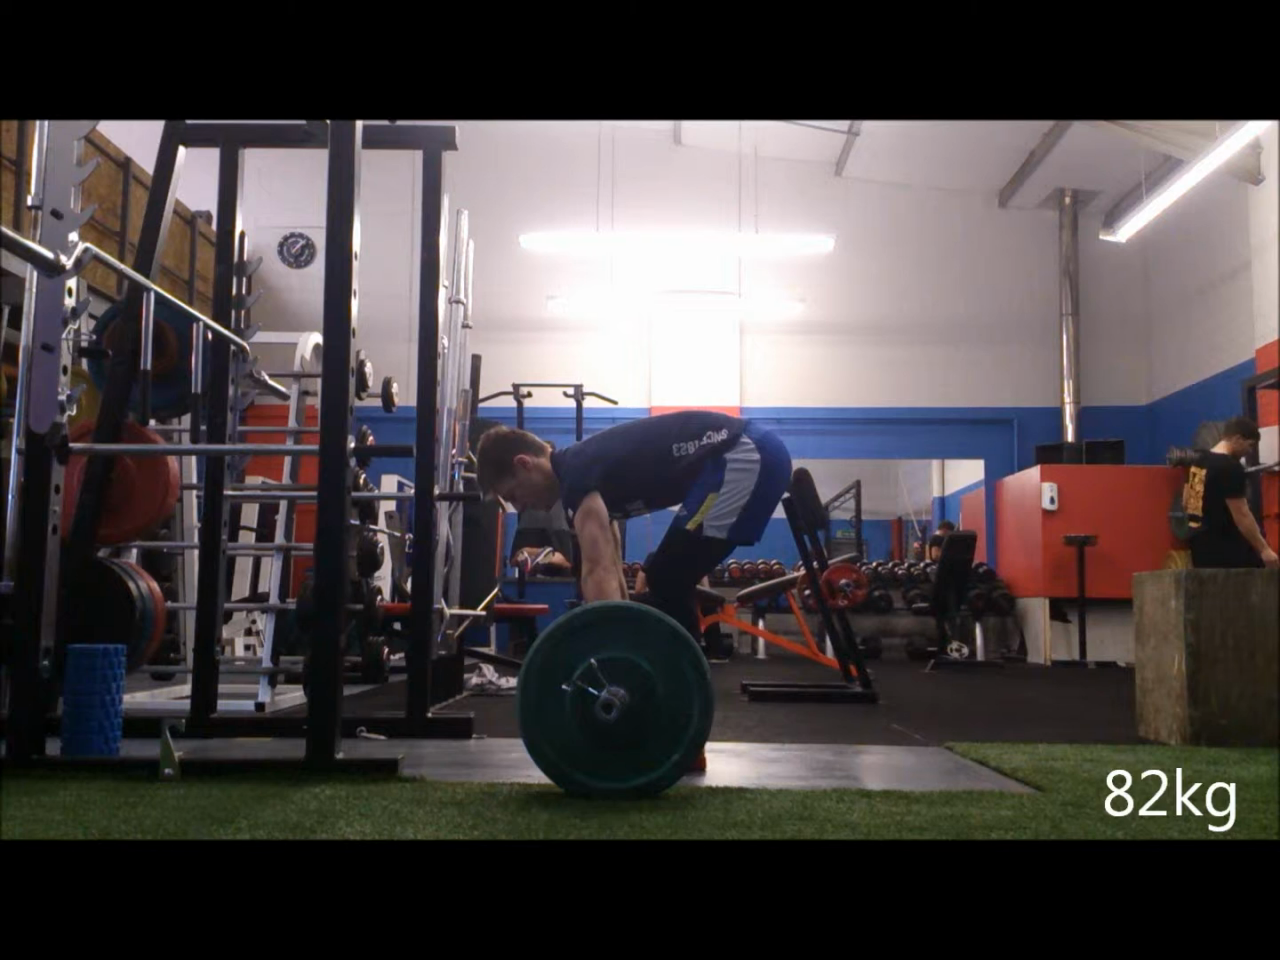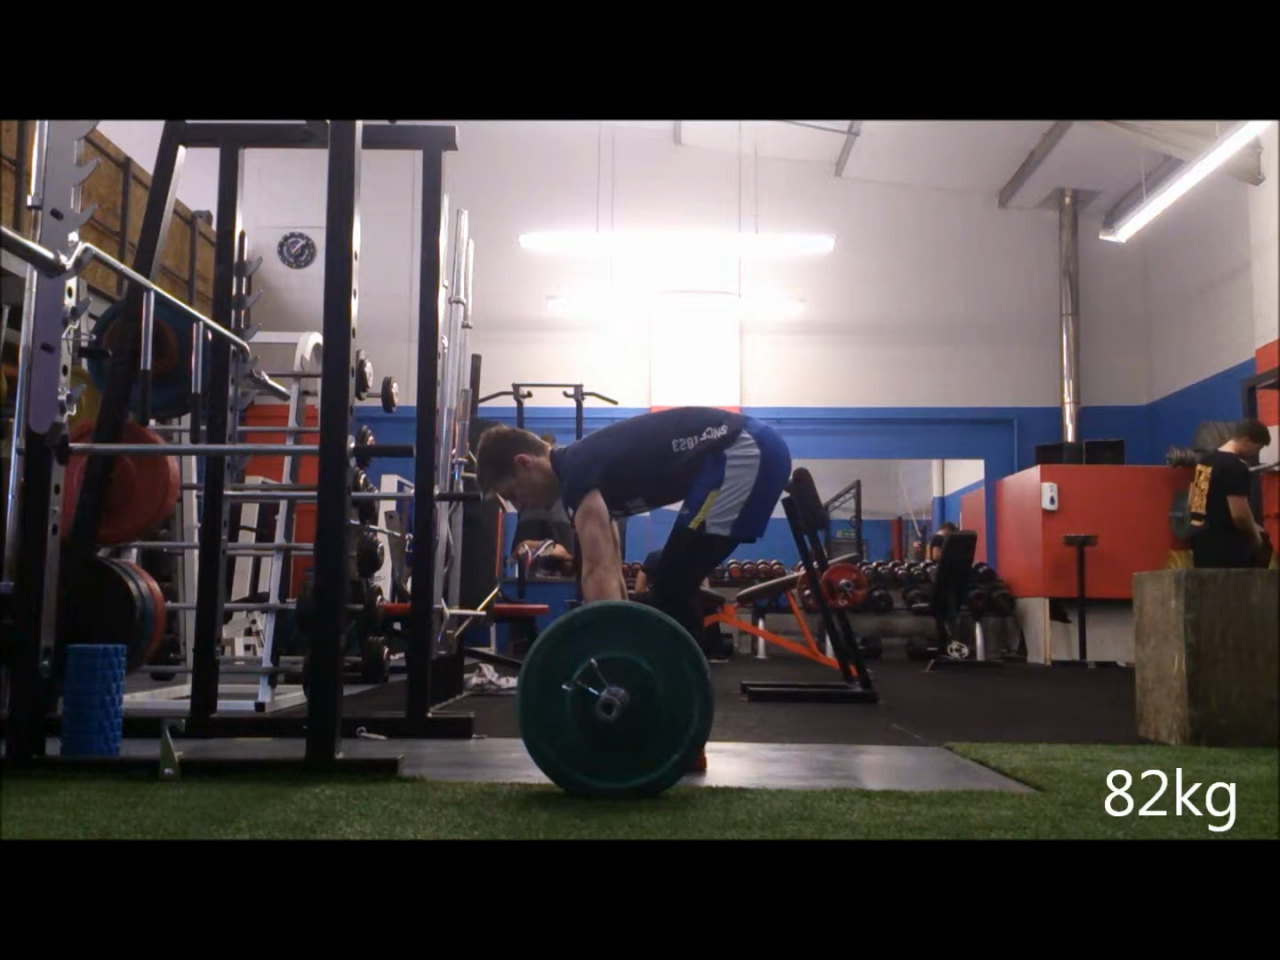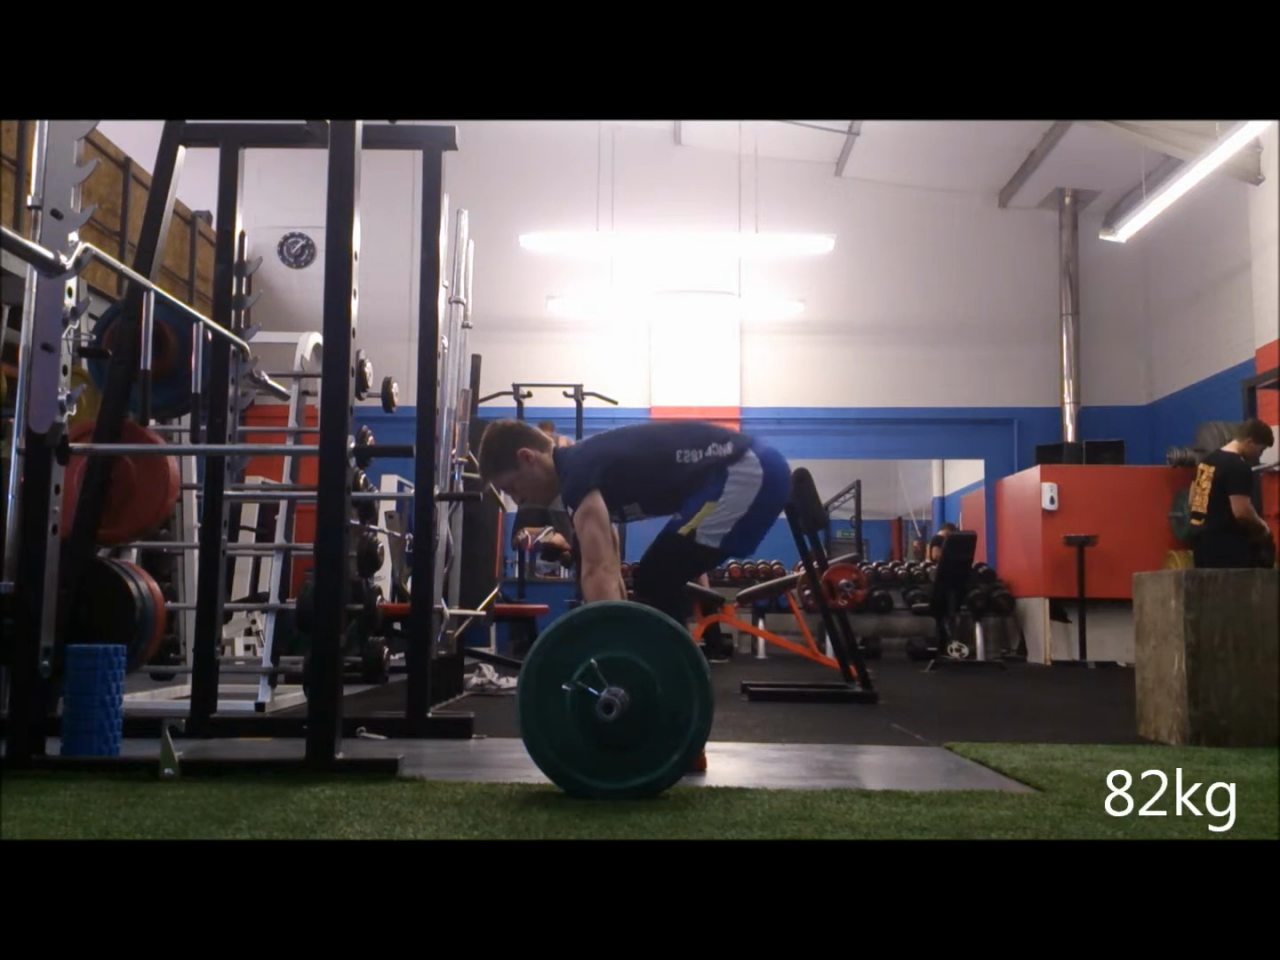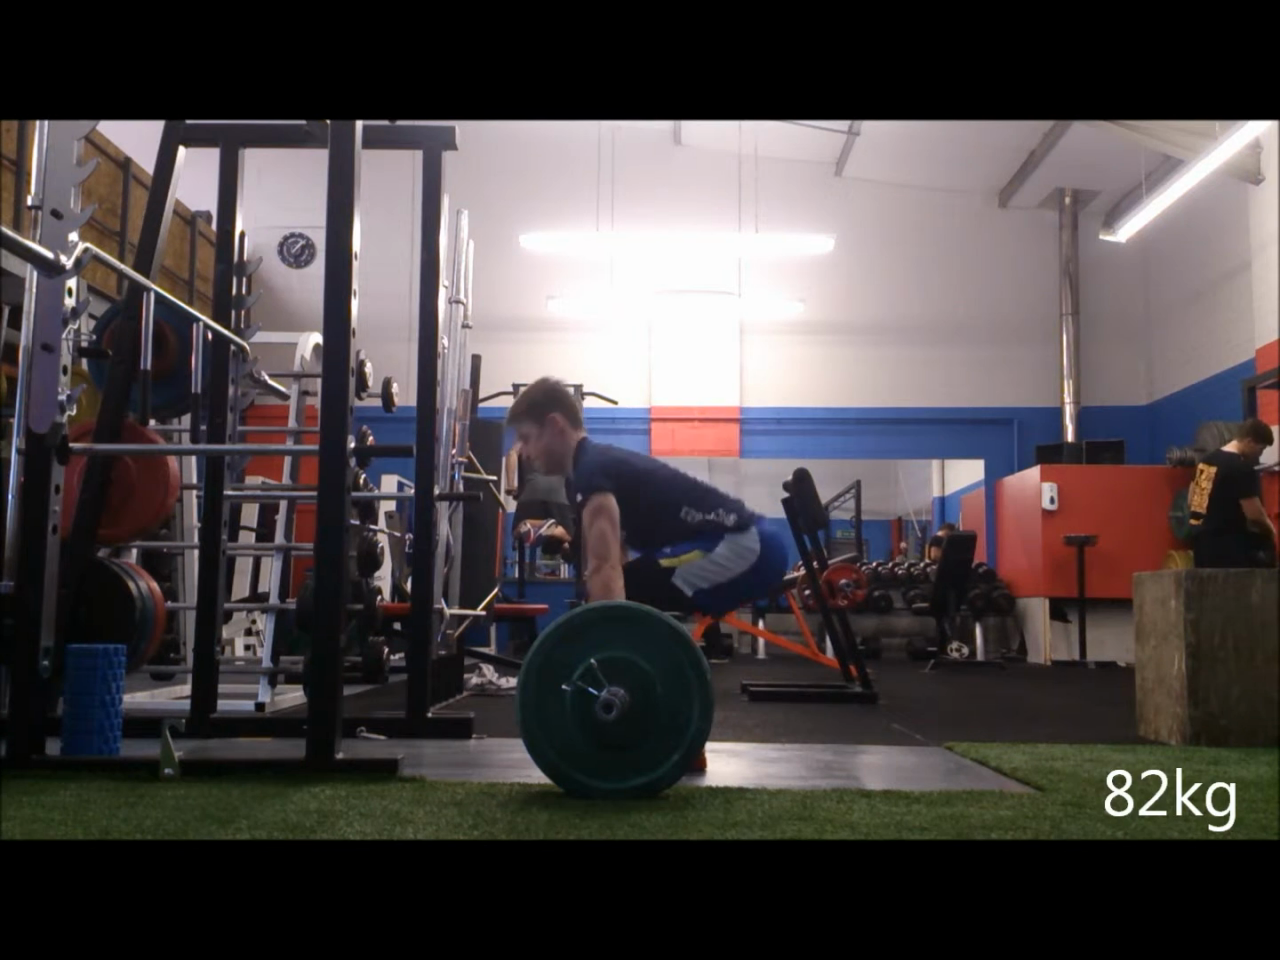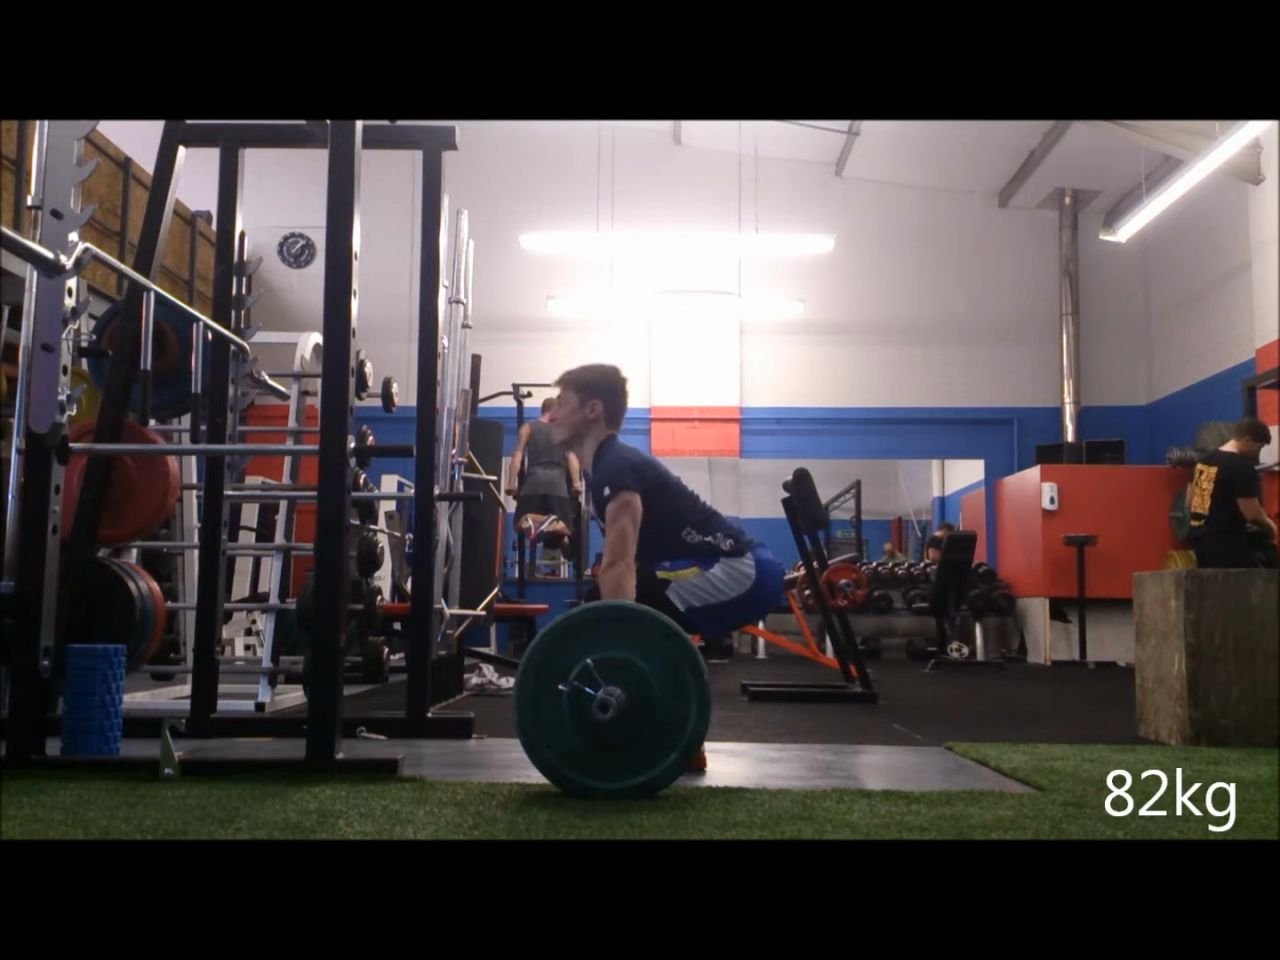
dt=0.3s
person 1, frame 1
left shoulder: (575, 474)
right shoulder: (586, 463)
left elbow: (598, 571)
right elbow: (610, 568)
left hip: (744, 457)
right hip: (747, 455)
left knee: (668, 582)
right knee: (668, 581)
person 1, frame 2
left shoulder: (576, 472)
right shoulder: (583, 465)
left elbow: (598, 572)
right elbow: (609, 570)
left hip: (744, 452)
right hip: (751, 451)
left knee: (673, 583)
right knee: (673, 583)
person 1, frame 3
left shoulder: (577, 472)
right shoulder: (585, 465)
left elbow: (598, 571)
right elbow: (606, 567)
left hip: (747, 474)
right hip: (752, 471)
left knee: (657, 588)
right knee: (654, 584)
person 1, frame 4
left shoulder: (592, 471)
right shoulder: (601, 464)
left elbow: (604, 570)
right elbow: (610, 567)
left hip: (745, 547)
right hip: (749, 547)
left knee: (621, 604)
right knee: (629, 603)
person 1, frame 5
left shoulder: (615, 468)
right shoulder: (616, 465)
left elbow: (618, 566)
right elbow: (623, 563)
left hip: (741, 573)
right hip: (742, 570)
